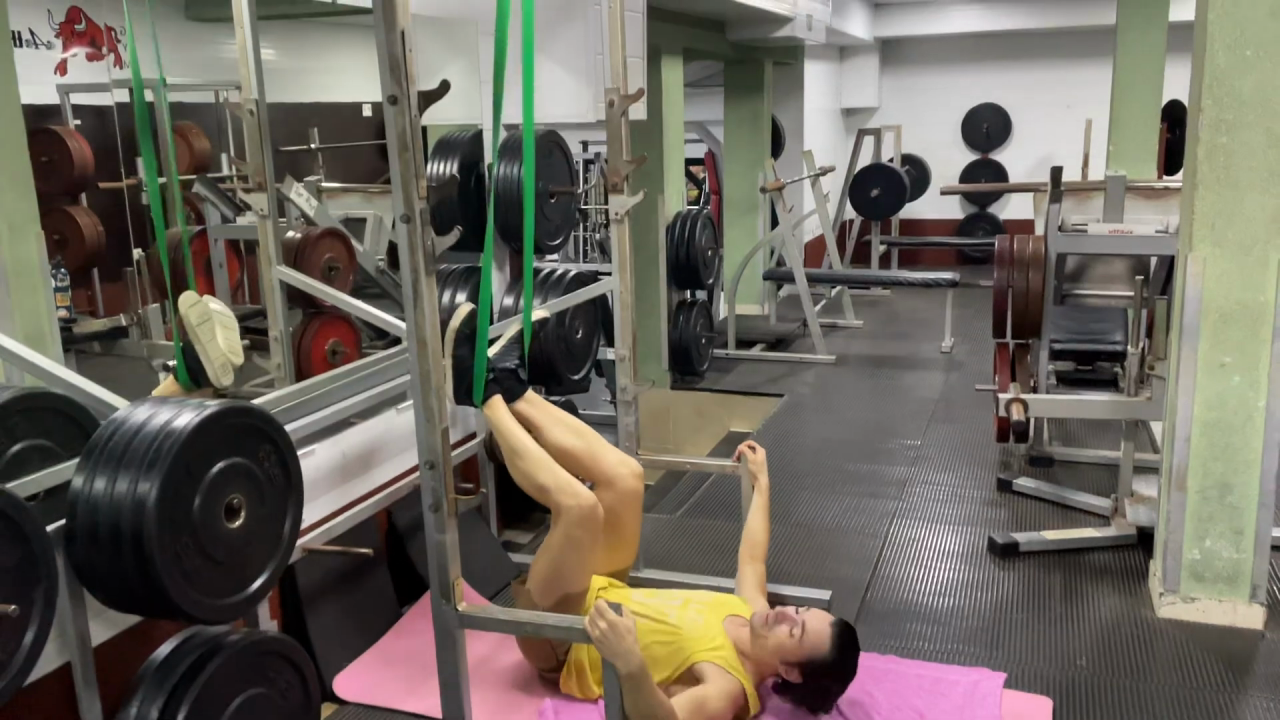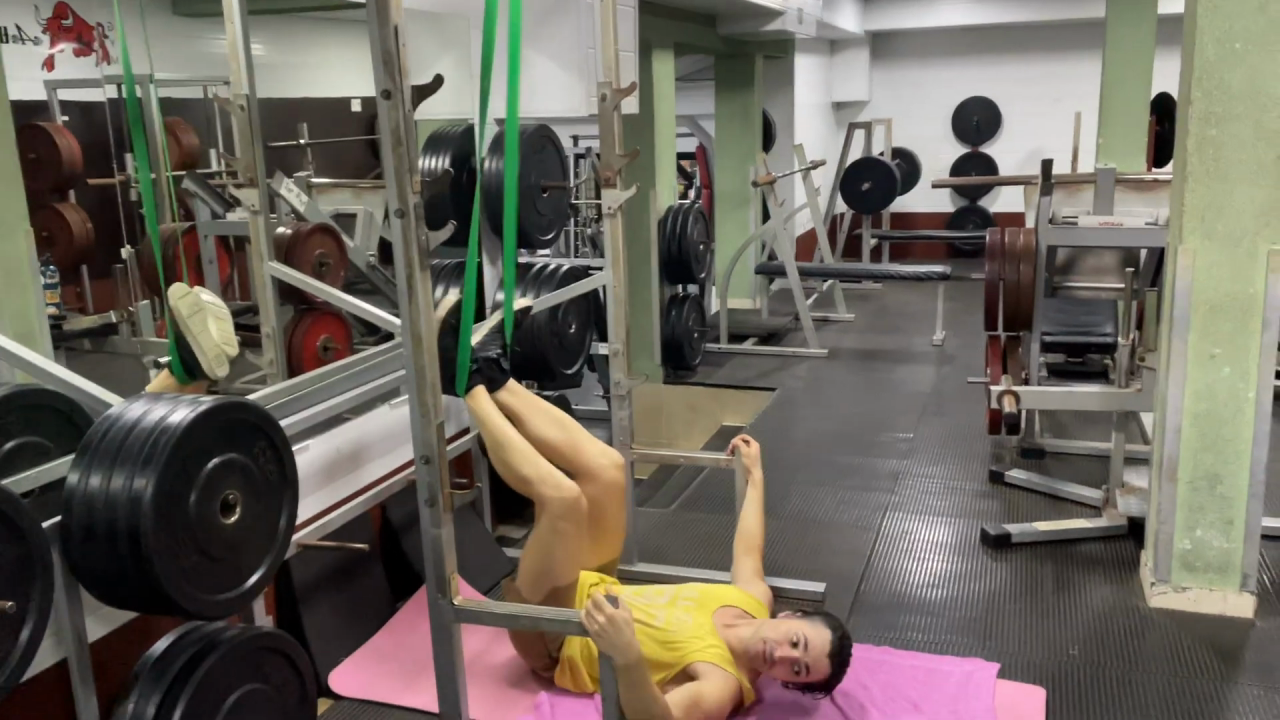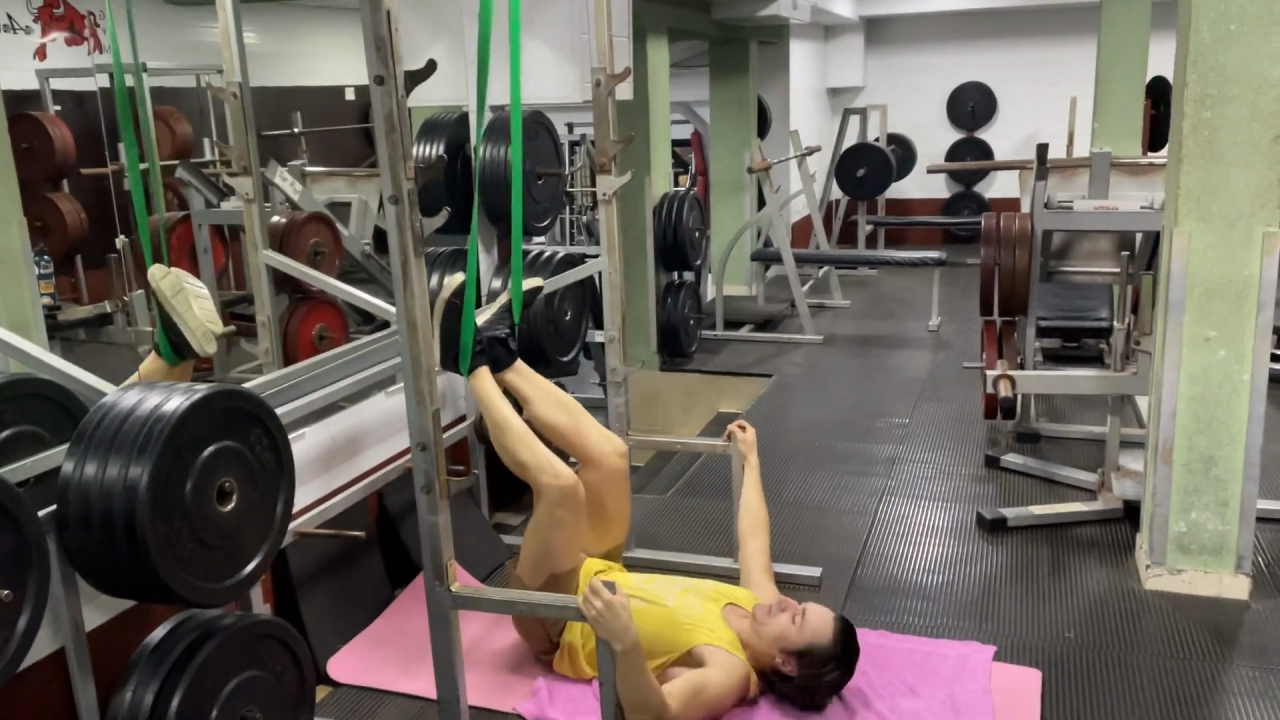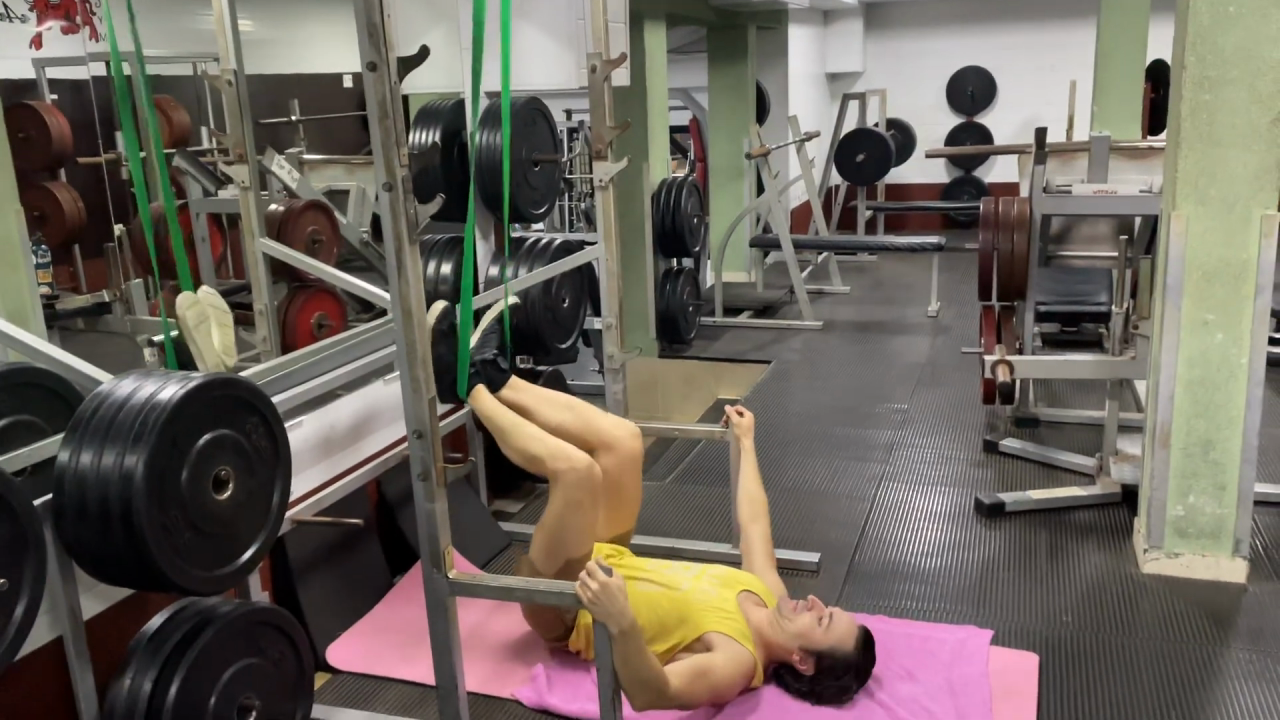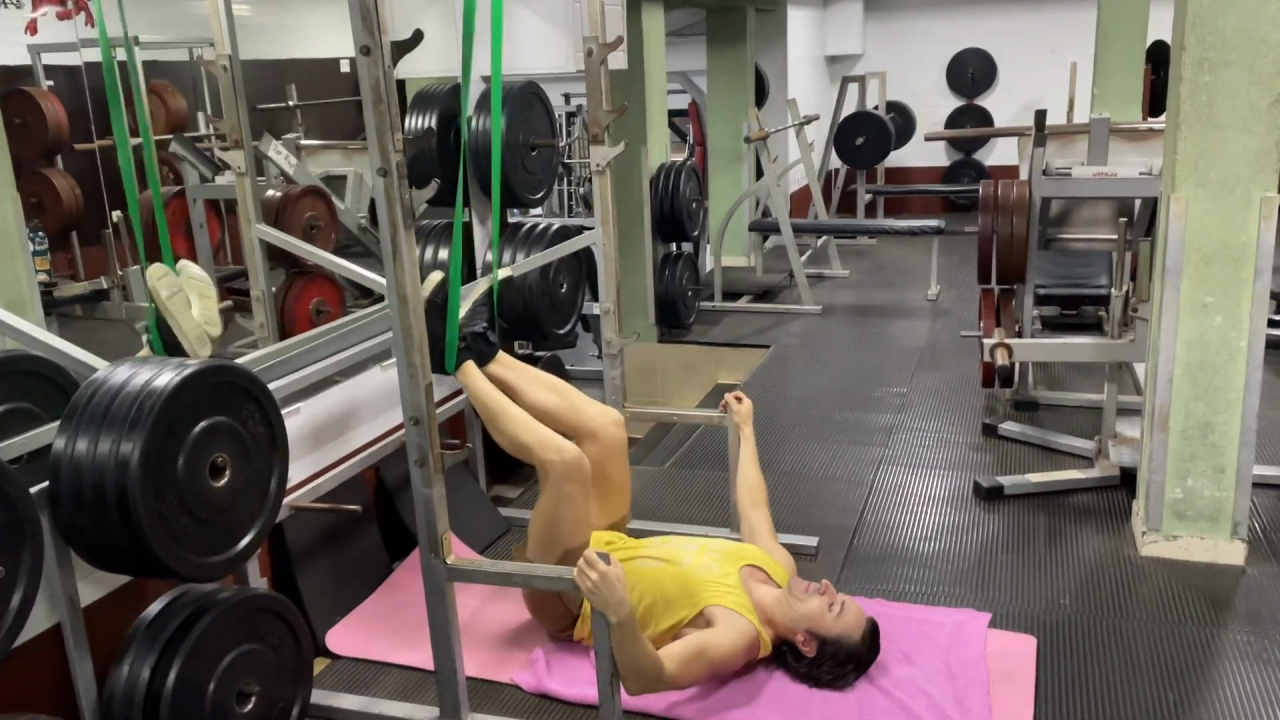
dt=0.3s
person 1, frame 1
right shoulder: (753, 615)
right elbow: (751, 562)
left wrist: (628, 665)
right wrist: (761, 482)
left hip: (560, 646)
right hip: (601, 595)
left knee: (578, 504)
right knee: (625, 477)
left ankle: (486, 393)
right ankle: (509, 388)
person 1, frame 2
left shoulder: (723, 685)
right shoulder: (754, 604)
right elbow: (748, 554)
left wrist: (627, 655)
right wrist: (756, 476)
left hip: (554, 642)
right hip: (590, 591)
left knee: (562, 495)
right knee: (606, 467)
left ankle: (471, 384)
right ankle: (491, 378)
person 1, frame 3
left shoulder: (730, 672)
right shoulder: (762, 605)
right elbow: (755, 539)
left wrist: (625, 642)
right wrist: (750, 459)
left hip: (558, 626)
right hip: (595, 576)
left knee: (559, 483)
right knee: (607, 454)
left ankle: (477, 366)
right ankle: (499, 356)
person 1, frame 4
left shoulder: (739, 660)
right shoulder: (771, 599)
left elbow: (649, 695)
right elbow: (755, 527)
left wrist: (621, 623)
right wrist: (746, 444)
left hip: (565, 610)
right hip: (603, 564)
left knee: (576, 469)
right knee: (622, 439)
left ankle: (469, 384)
right ankle: (492, 377)
person 1, frame 5
left shoulder: (742, 634)
right shoulder: (777, 571)
left elbow: (645, 679)
right elbow: (755, 510)
left wrist: (619, 613)
right wrist: (745, 430)
left hip: (569, 602)
right hip: (602, 549)
left knee: (563, 458)
right knee: (604, 426)
left ankle: (461, 360)
right ankle: (482, 353)
